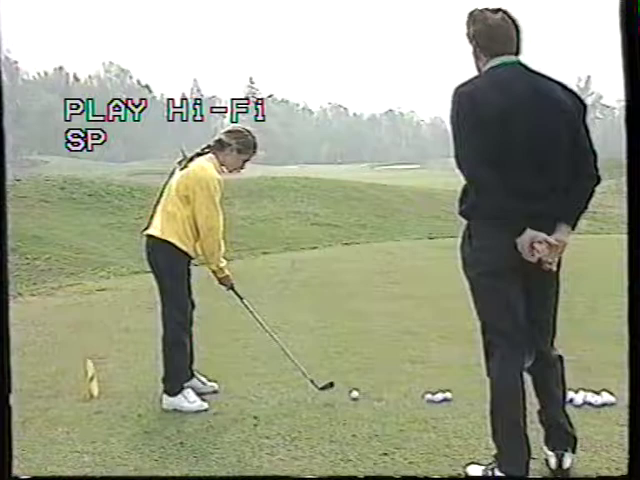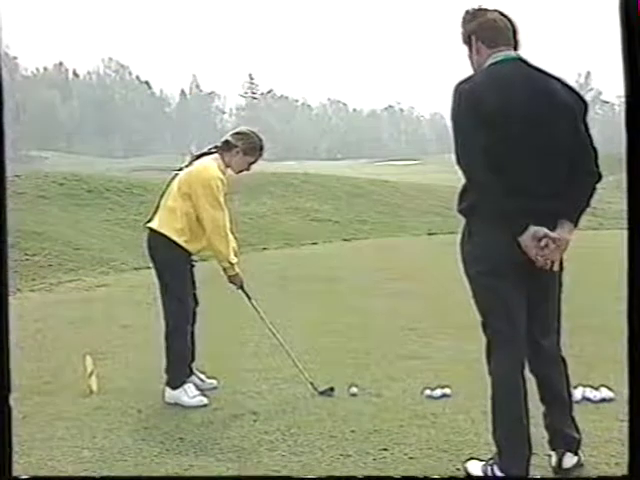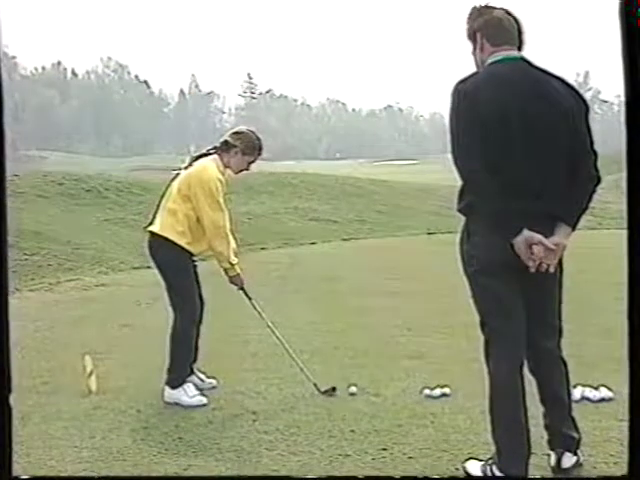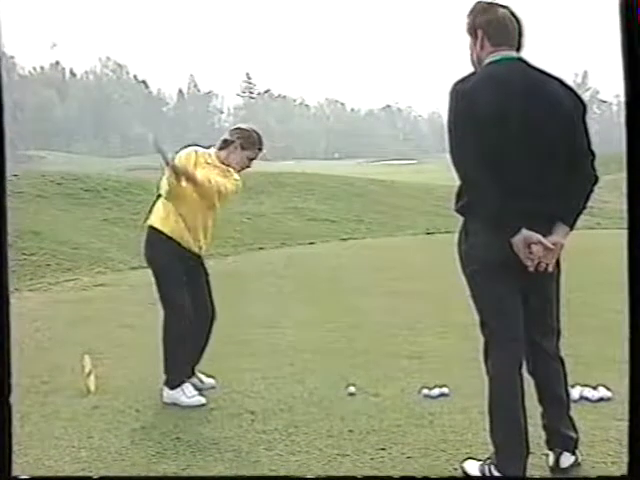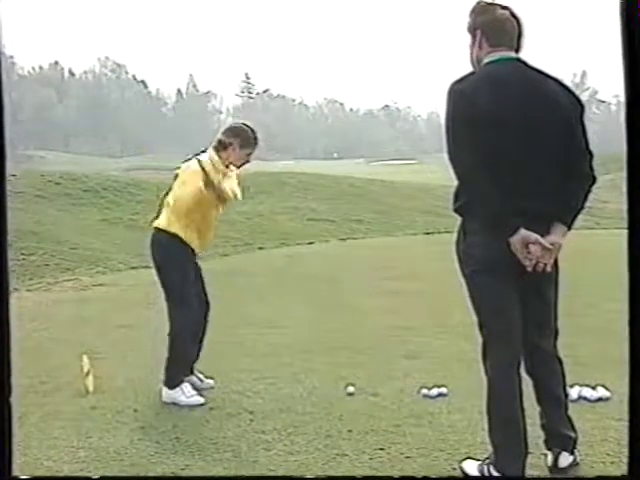
dt=0.7s
person 1, frame 1
left shoulder: (471, 96)
right shoulder: (562, 96)
left elbow: (476, 171)
right elbow: (587, 170)
left wrist: (519, 232)
right wrist: (561, 227)
left hip: (493, 238)
right hip: (546, 237)
left knee: (505, 350)
right knee: (541, 342)
person 1, frame 2
left shoulder: (473, 91)
right shoulder: (561, 91)
left elbow: (477, 169)
right elbow: (587, 167)
left wrist: (521, 228)
right wrist: (565, 224)
left hip: (494, 235)
right hip: (548, 235)
left knee: (506, 348)
right knee: (545, 343)
person 1, frame 3
left shoulder: (472, 91)
right shoulder: (563, 92)
left elbow: (474, 171)
right elbow: (586, 170)
left wrist: (514, 232)
right wrist: (561, 229)
left hip: (491, 236)
right hip: (546, 236)
left knee: (505, 349)
right knee: (546, 343)
person 1, frame 4
left shoulder: (470, 91)
right shoulder: (560, 92)
left elbow: (472, 172)
right elbow: (584, 170)
left wrist: (512, 232)
right wrist: (559, 228)
left hip: (490, 237)
right hip: (544, 236)
left knee: (504, 349)
right knee: (544, 343)
person 1, frame 5
left shoulder: (467, 91)
right shoulder: (559, 93)
left elbow: (470, 173)
right elbow: (582, 171)
left wrist: (510, 231)
right wrist: (556, 228)
left hip: (488, 237)
right hip: (543, 236)
left knee: (502, 349)
right knee: (542, 343)
person 2, frame 1
left shoulder: (199, 167)
right shoulder: (206, 175)
left elbow: (209, 225)
right elbow: (209, 228)
left wrist: (218, 263)
right wrist: (220, 268)
left hip: (170, 246)
right hip: (169, 248)
left knee: (184, 314)
right knee: (177, 318)
left ankle: (185, 376)
right ankle: (173, 392)
person 2, frame 2
left shoulder: (211, 168)
right shoulder: (209, 174)
left elbow: (219, 223)
right elbow: (214, 227)
left wrist: (231, 257)
right wrist: (231, 267)
left hip: (175, 242)
right hip: (168, 243)
left knee: (188, 308)
right knee: (179, 312)
left ankle: (185, 372)
right ankle: (175, 385)
person 2, frame 3
left shoulder: (212, 170)
right shoulder: (207, 175)
left elbow: (221, 223)
right elbow: (215, 228)
left wrist: (232, 260)
right wrist: (231, 267)
left hip: (179, 245)
right hip: (170, 244)
left knee: (195, 308)
right knee: (187, 311)
left ankle: (186, 371)
right ankle: (175, 385)
person 2, frame 4
left shoulder: (232, 180)
right shoulder: (192, 156)
left elbow: (213, 188)
right elbow: (170, 190)
left wrist: (190, 175)
right wrist: (175, 178)
left hip: (191, 249)
right hip: (163, 241)
left knee: (204, 313)
right knee: (178, 311)
left ankle: (186, 372)
right ankle: (173, 385)
person 2, frame 5
left shoulder: (226, 172)
right shoulder: (201, 166)
left elbow: (231, 194)
right elbow: (183, 207)
left wrist: (220, 189)
right wrist: (206, 186)
left hip: (180, 245)
right hip: (173, 243)
left knee: (198, 309)
right knee: (186, 312)
left ankle: (184, 371)
right ankle: (173, 385)
